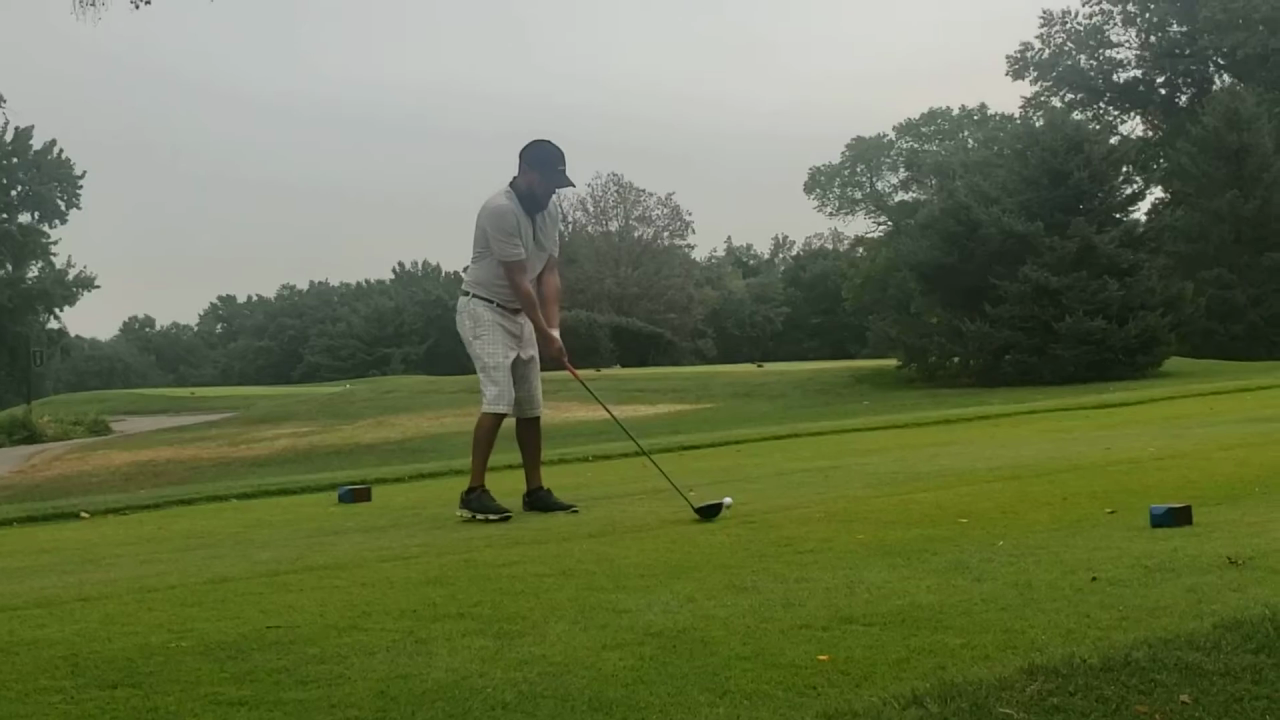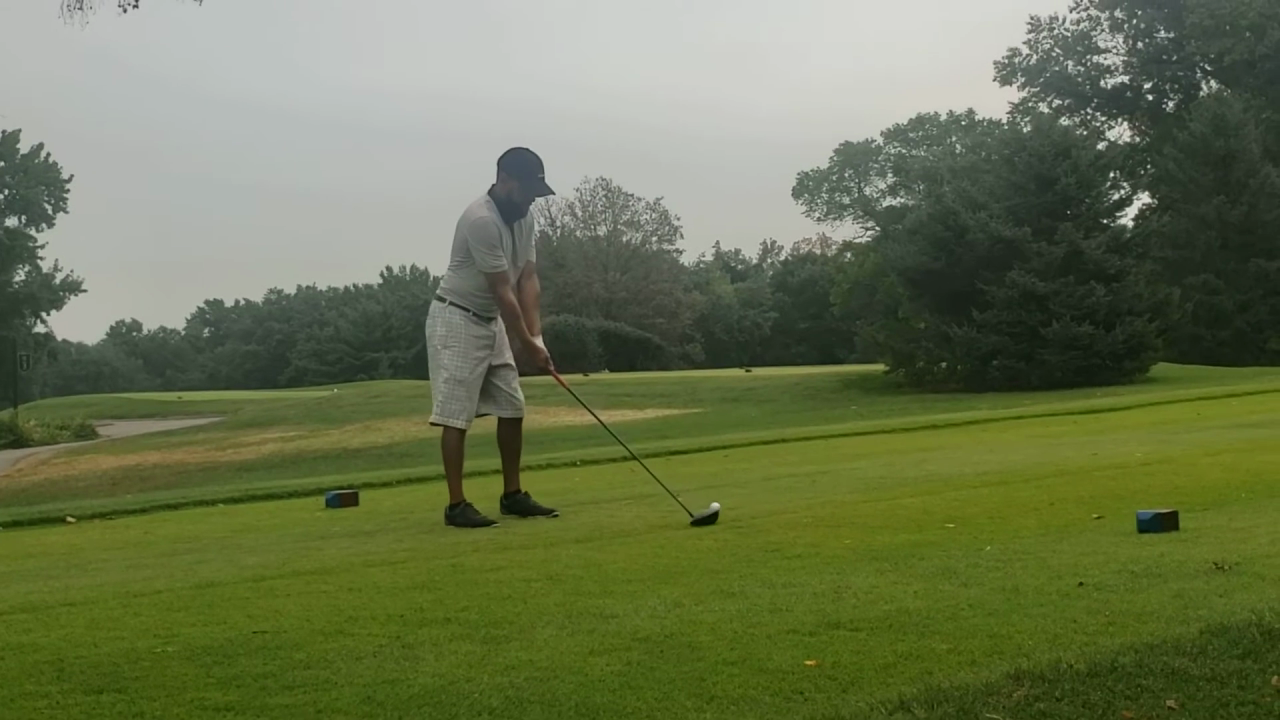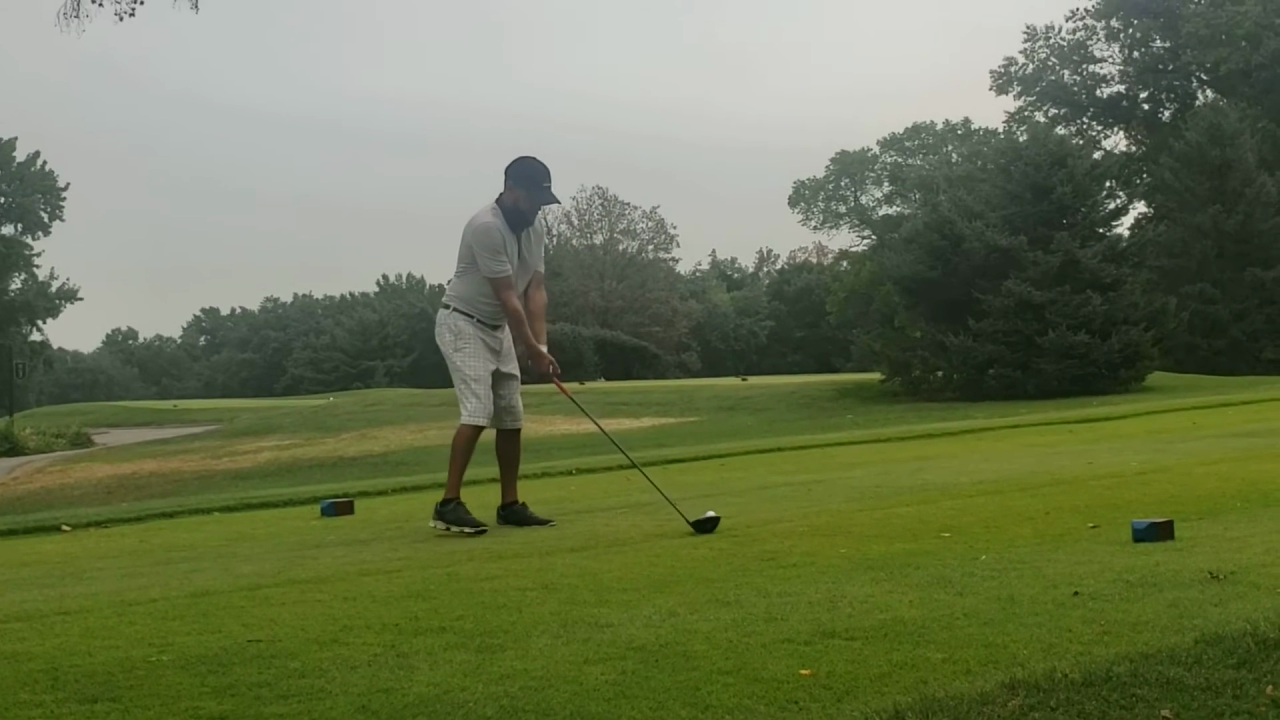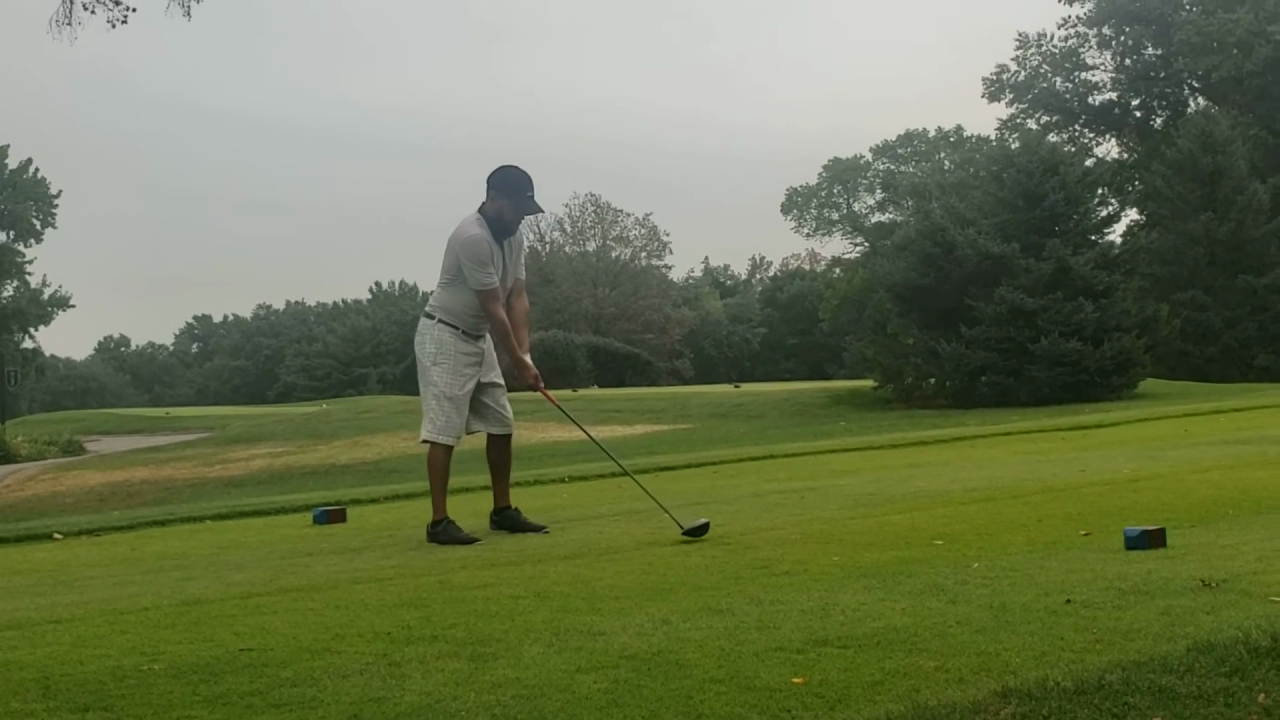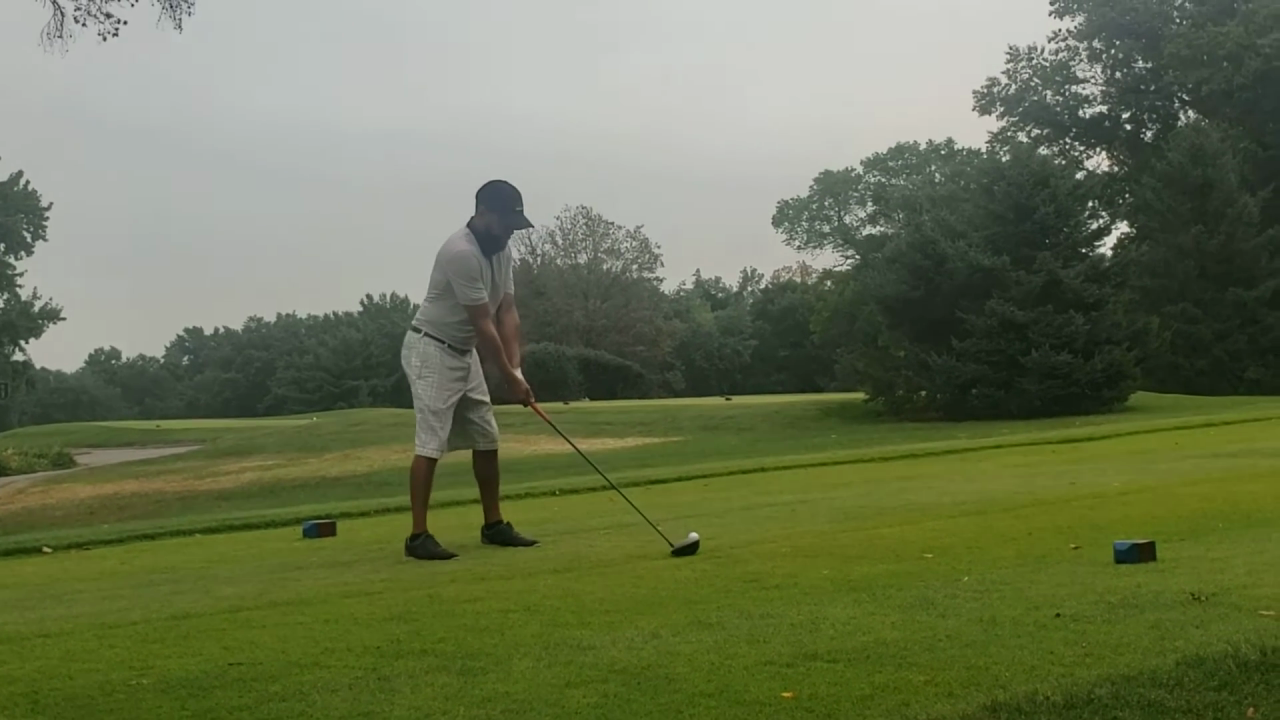
dt=0.5s
person 1, frame 1
left shoulder: (548, 211)
right shoulder: (500, 210)
left elbow: (548, 274)
right elbow: (518, 280)
left wrist: (554, 328)
right wrist: (544, 334)
left hip: (519, 314)
right hip: (483, 311)
left knee: (530, 407)
right knee: (500, 399)
left ankle: (535, 491)
right ankle: (474, 491)
person 1, frame 2
left shoulder: (524, 218)
right shoulder: (481, 220)
left elbow: (527, 279)
right elbow: (502, 291)
left wrist: (536, 336)
right wrist: (528, 345)
left hip: (491, 322)
right hip: (457, 320)
left knee: (512, 408)
right knee: (456, 413)
left ankle: (512, 495)
right ankle: (456, 504)
person 1, frame 3
left shoulder: (535, 228)
right shoulder: (486, 227)
left elbow: (535, 289)
right elbow: (507, 296)
left wrist: (541, 344)
right wrist: (533, 349)
left hip: (498, 329)
right hip: (462, 325)
left knee: (511, 418)
right knee: (478, 412)
left ankle: (510, 505)
right ankle: (449, 502)
person 1, frame 4
left shoulder: (514, 237)
right shoulder: (472, 237)
left elbow: (517, 298)
right elbow: (493, 309)
left wrist: (525, 354)
right wrist: (519, 363)
left hip: (478, 339)
right hip: (445, 337)
left knee: (501, 425)
right knee: (445, 430)
left ankle: (503, 510)
right ankle: (439, 521)
person 1, frame 5
left shoulder: (501, 251)
right shoulder: (461, 253)
left elbow: (507, 313)
right elbow: (482, 324)
left wrist: (516, 369)
right wrist: (509, 378)
left hip: (464, 353)
right hip: (431, 350)
left knee: (486, 439)
right knee: (431, 442)
left ankle: (494, 524)
right ankle: (417, 536)
